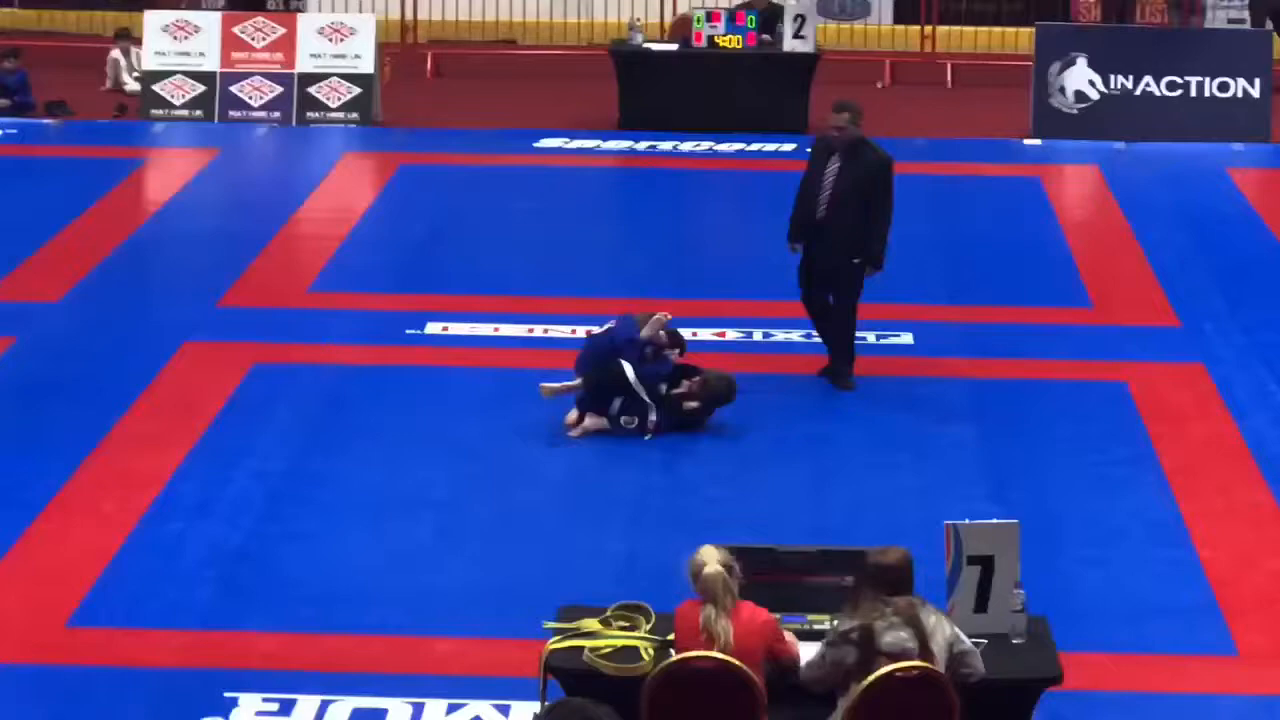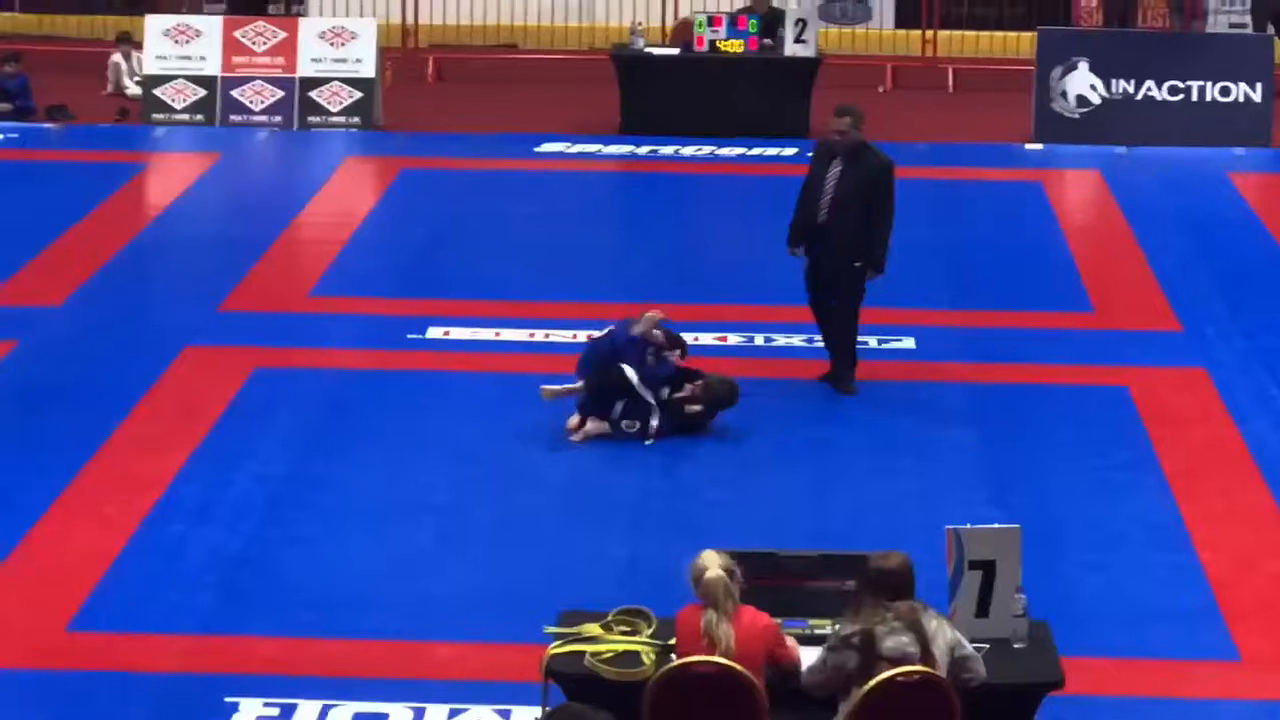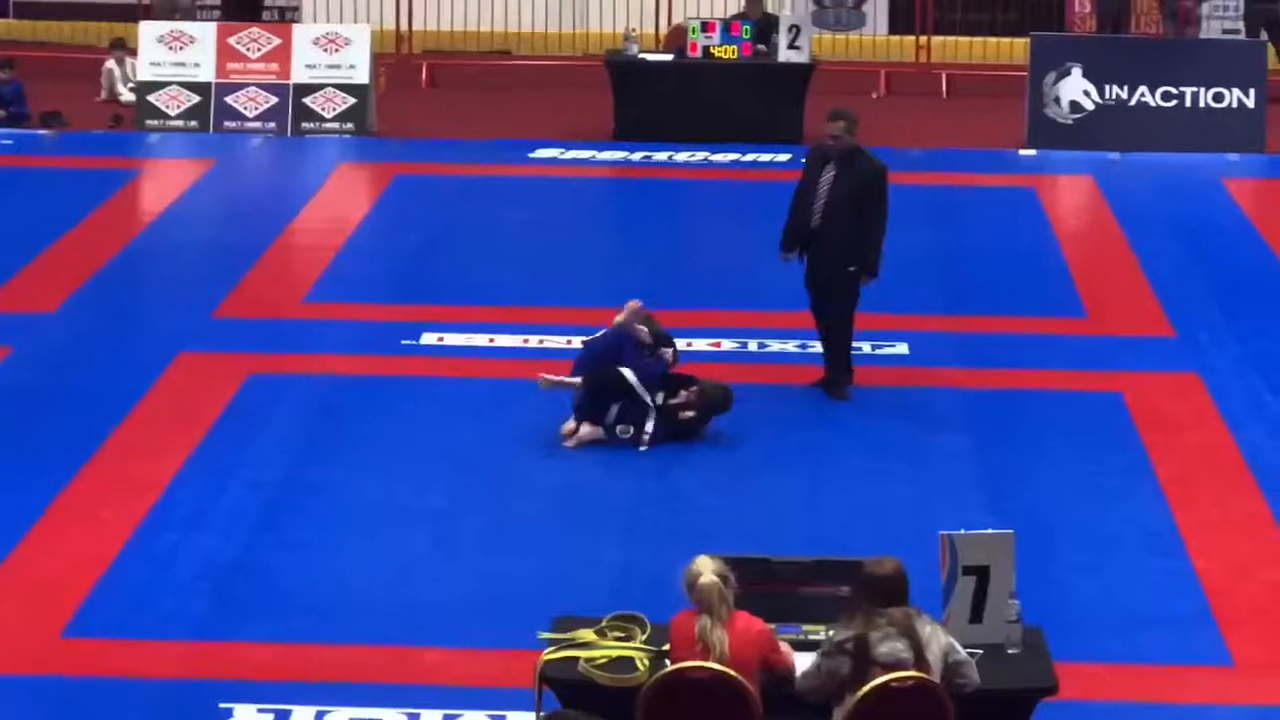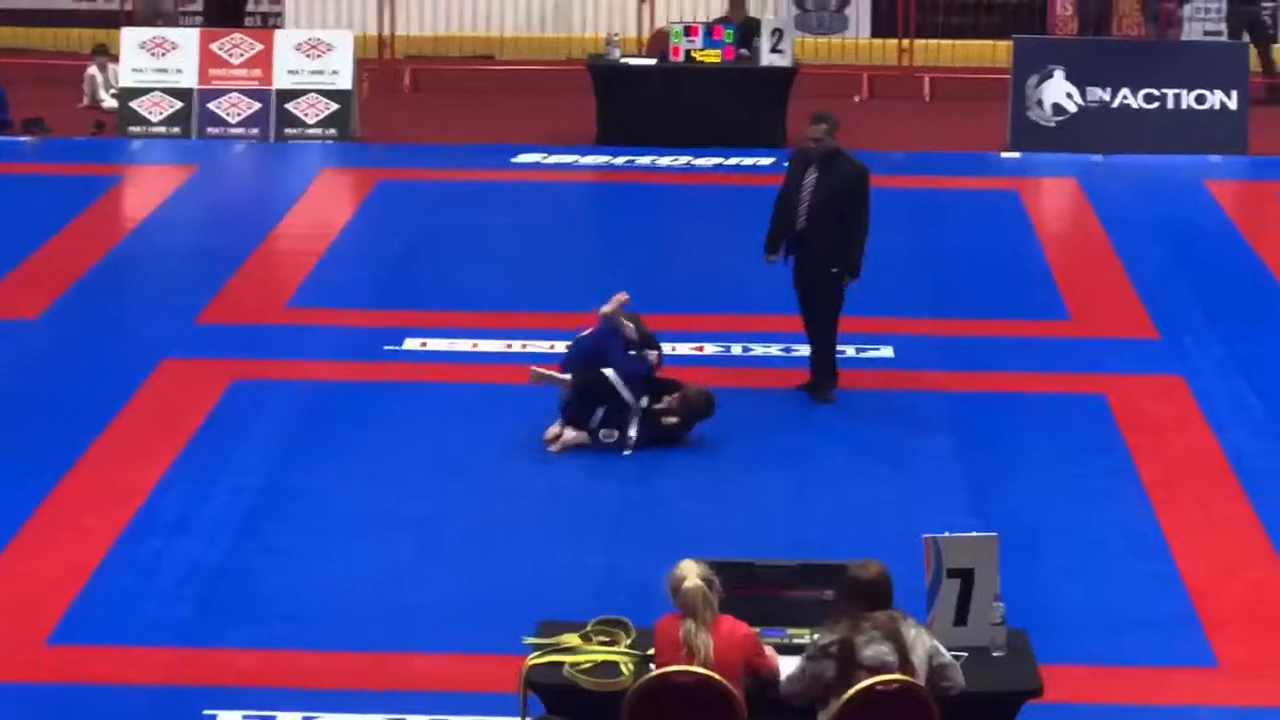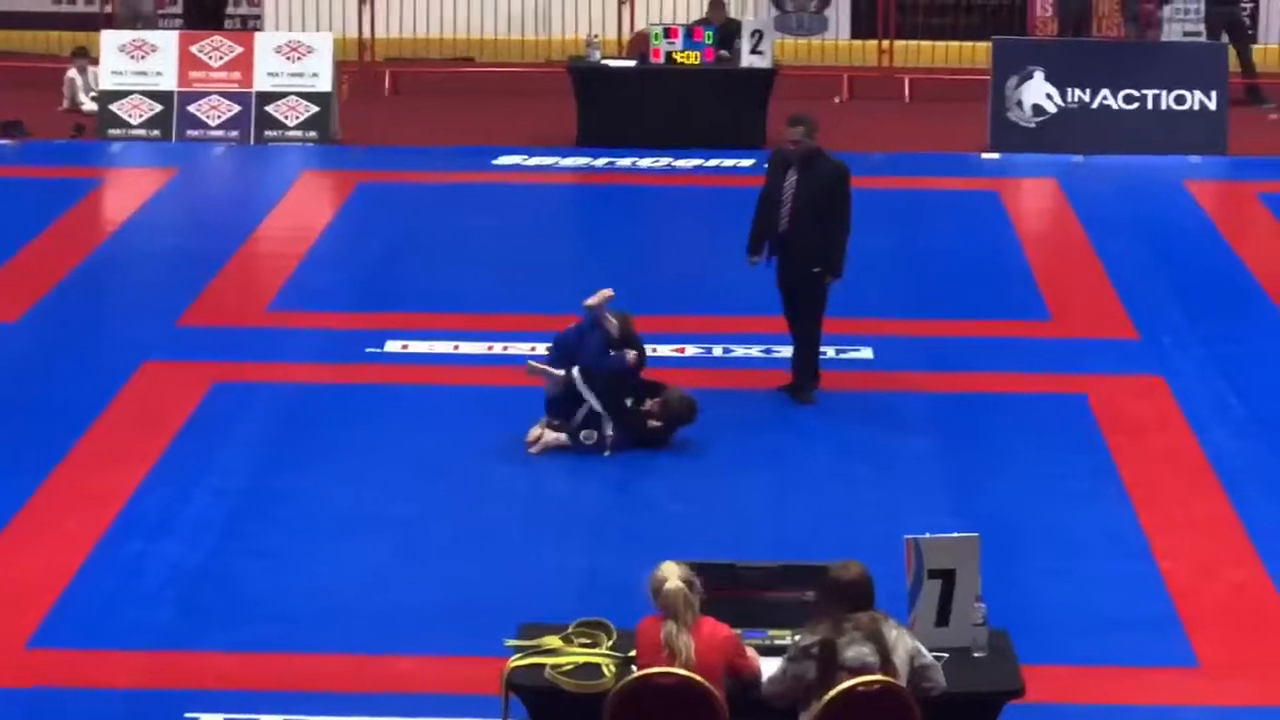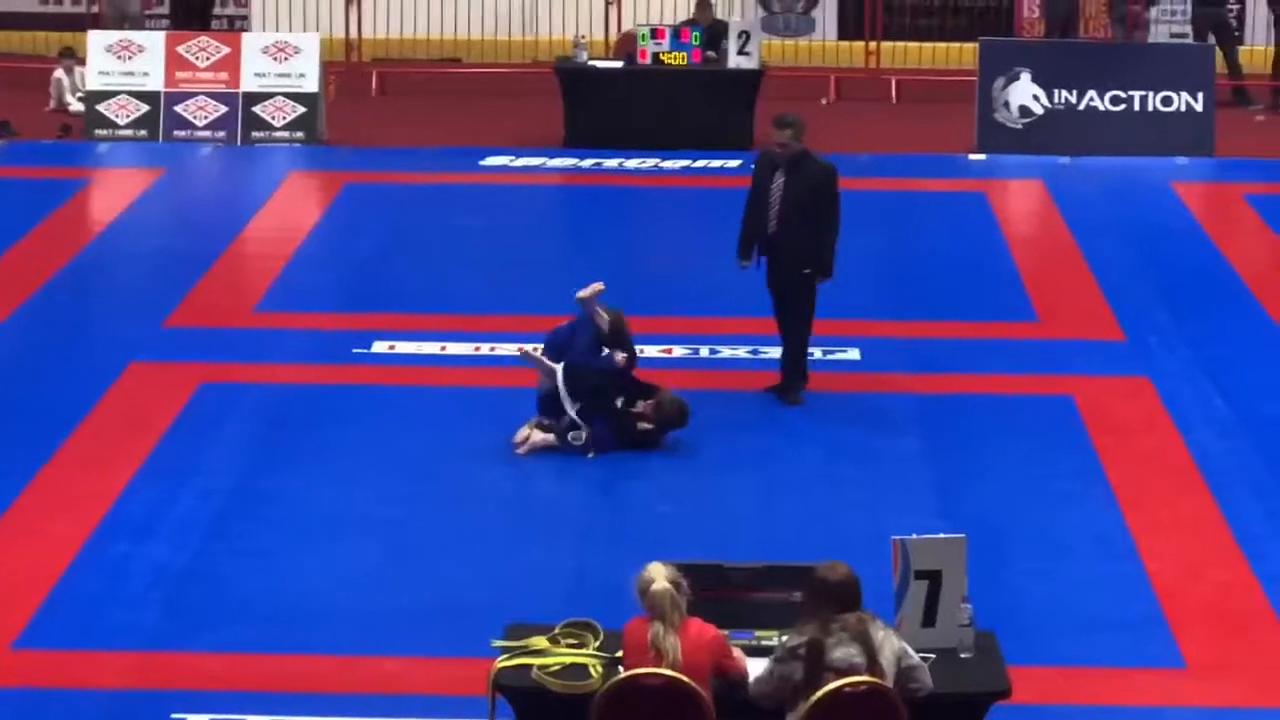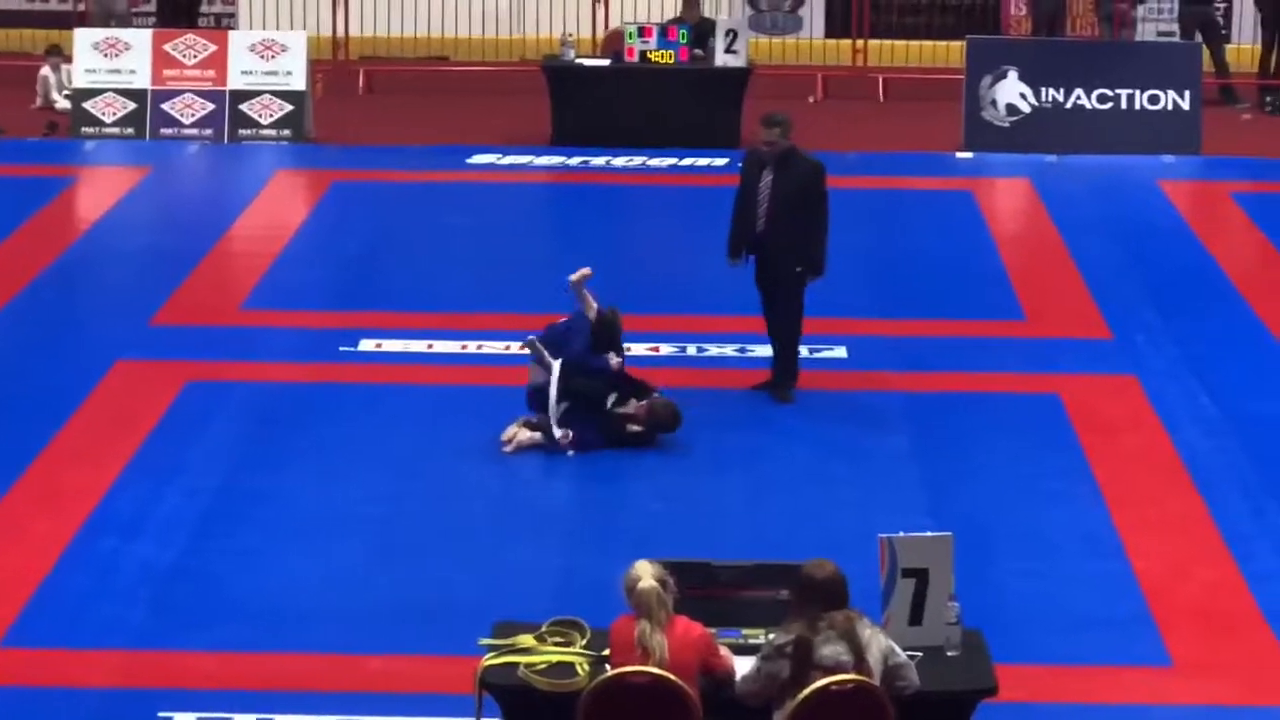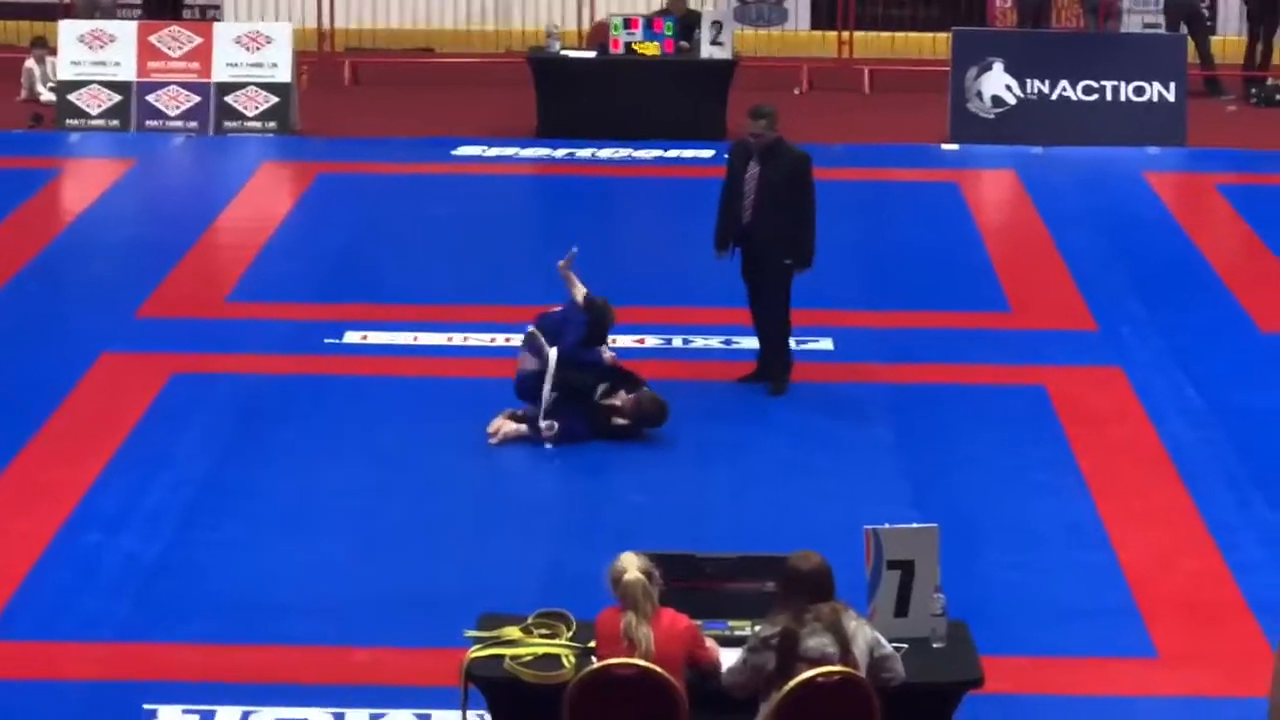
dt=0.1s
person 1, frame 1
left shoulder: (876, 161)
right shoulder: (821, 146)
left elbow: (881, 213)
right elbow: (806, 190)
left wrist: (874, 257)
right wrist: (796, 232)
left hip: (850, 247)
right hip: (817, 240)
left knee: (844, 308)
right knee: (811, 297)
left ankle: (841, 366)
right ankle: (838, 355)
person 1, frame 2
left shoulder: (878, 165)
right shoulder: (823, 150)
left elbow: (883, 217)
right elbow: (807, 194)
left wrist: (875, 260)
right wrist: (796, 235)
left hip: (851, 251)
right hip: (820, 244)
left knee: (846, 312)
right knee: (820, 304)
left ankle: (843, 370)
right ankle: (839, 360)
person 1, frame 3
left shoulder: (871, 169)
right shoulder: (816, 156)
left elbow: (876, 222)
right elbow: (801, 199)
left wrist: (868, 265)
right wrist: (790, 241)
left hip: (846, 256)
right hip: (817, 249)
left knee: (839, 318)
right knee: (822, 314)
left ankle: (838, 376)
right ankle: (837, 370)
person 1, frame 4
left shoulder: (853, 171)
right shoulder: (799, 159)
left elbow: (858, 223)
right elbow: (783, 202)
left wrist: (851, 266)
right wrist: (773, 243)
left hip: (830, 258)
right hip: (803, 252)
left knee: (825, 320)
right knee: (811, 317)
left ankle: (823, 380)
right ankle: (822, 374)
person 1, frame 5
left shoulder: (833, 170)
right shoulder: (778, 160)
left elbow: (840, 222)
right elbow: (765, 204)
left wrist: (833, 265)
right wrist: (756, 245)
left hip: (813, 258)
right hip: (786, 252)
left knee: (808, 320)
right knee: (795, 318)
left ankle: (805, 381)
right ankle: (804, 376)
person 1, frame 6
left shoulder: (820, 172)
right shoulder: (765, 162)
left elbow: (829, 222)
right elbow: (753, 207)
left wrist: (823, 265)
right wrist: (746, 248)
left hip: (802, 259)
right hip: (775, 253)
left knee: (798, 320)
right knee: (785, 319)
left ankle: (793, 381)
right ankle: (792, 377)
person 1, frame 7
left shoulder: (809, 169)
right shoulder: (753, 160)
left elbow: (818, 219)
right elbow: (742, 205)
left wrist: (814, 262)
right wrist: (736, 246)
left hip: (792, 256)
right hip: (764, 252)
left knee: (788, 317)
right knee: (773, 317)
left ankle: (786, 380)
right ankle: (780, 374)
person 1, frame 8
left shoulder: (795, 160)
right shoulder: (739, 151)
left elbow: (805, 210)
right elbow: (728, 196)
left wrist: (803, 254)
right wrist: (723, 238)
left hip: (779, 247)
right hip: (750, 243)
left knee: (776, 309)
right knee: (759, 308)
left ankle: (779, 371)
right ankle: (766, 366)
